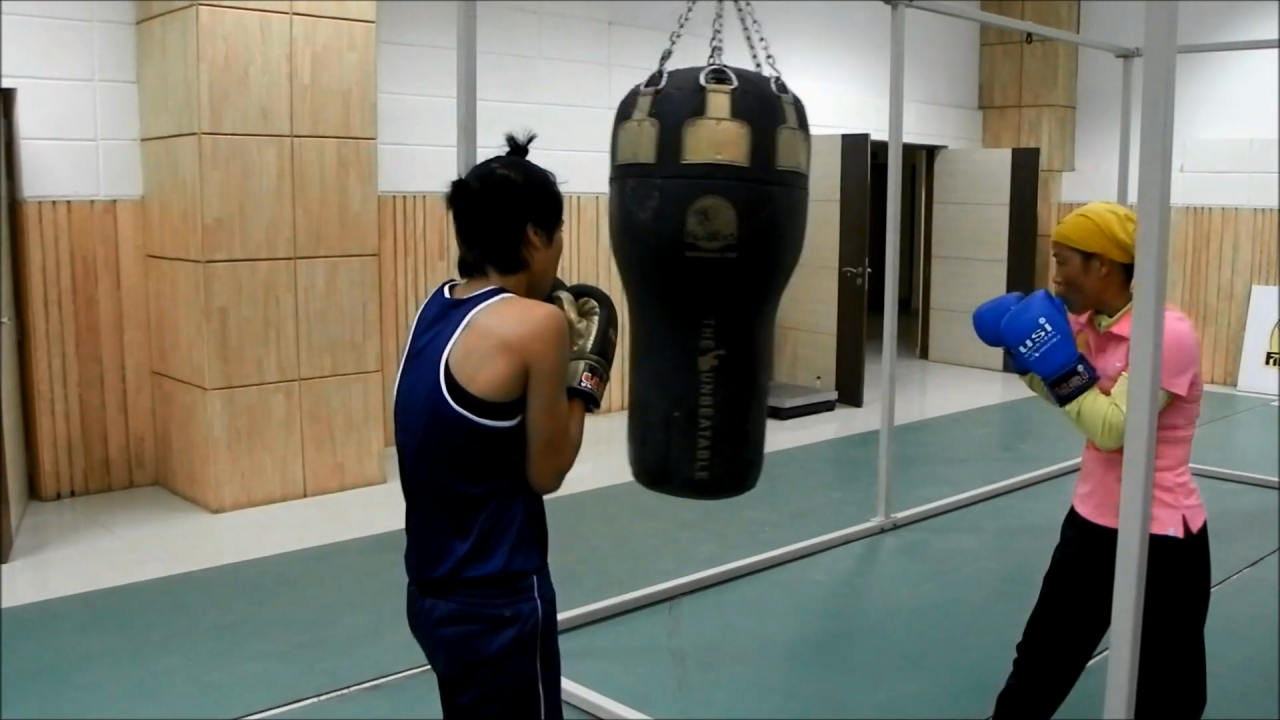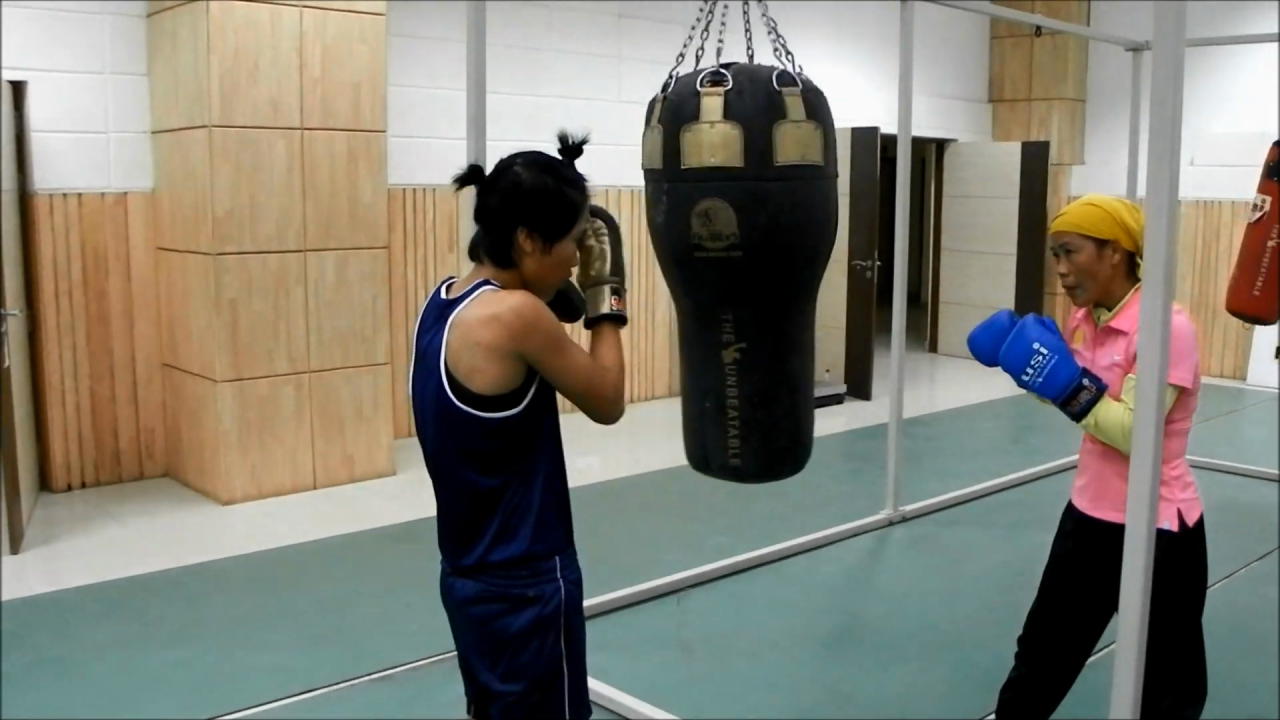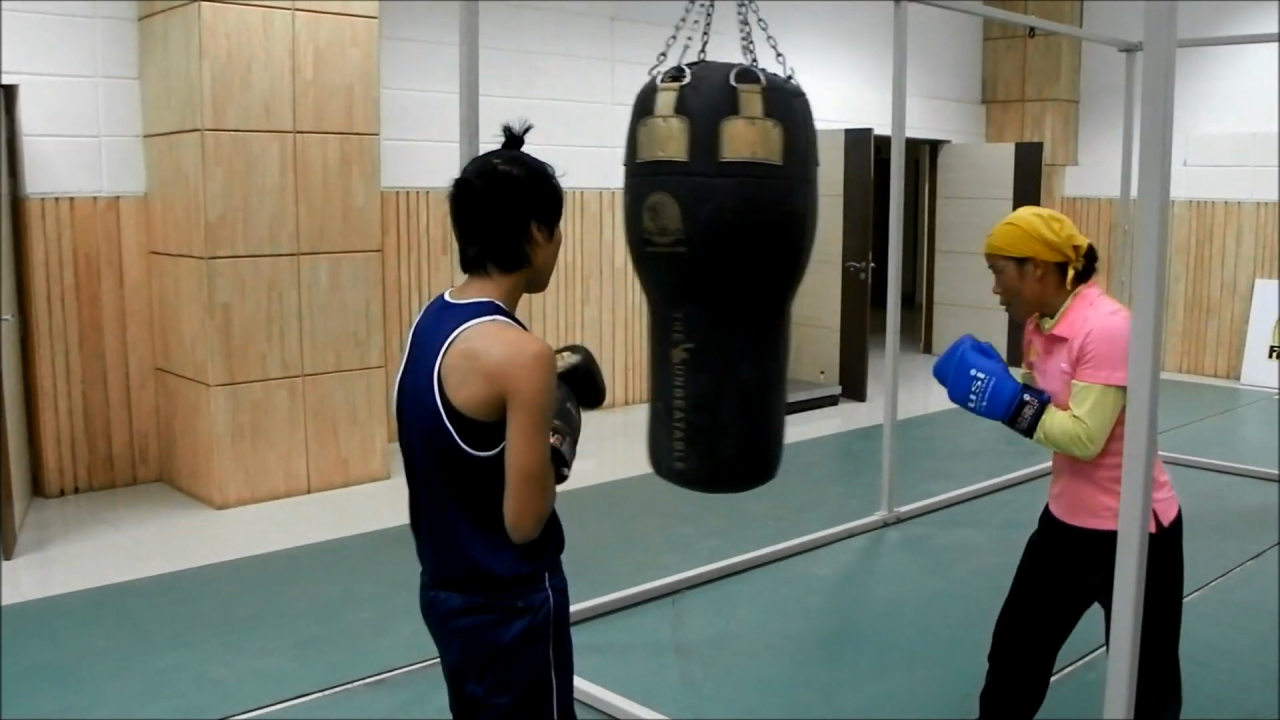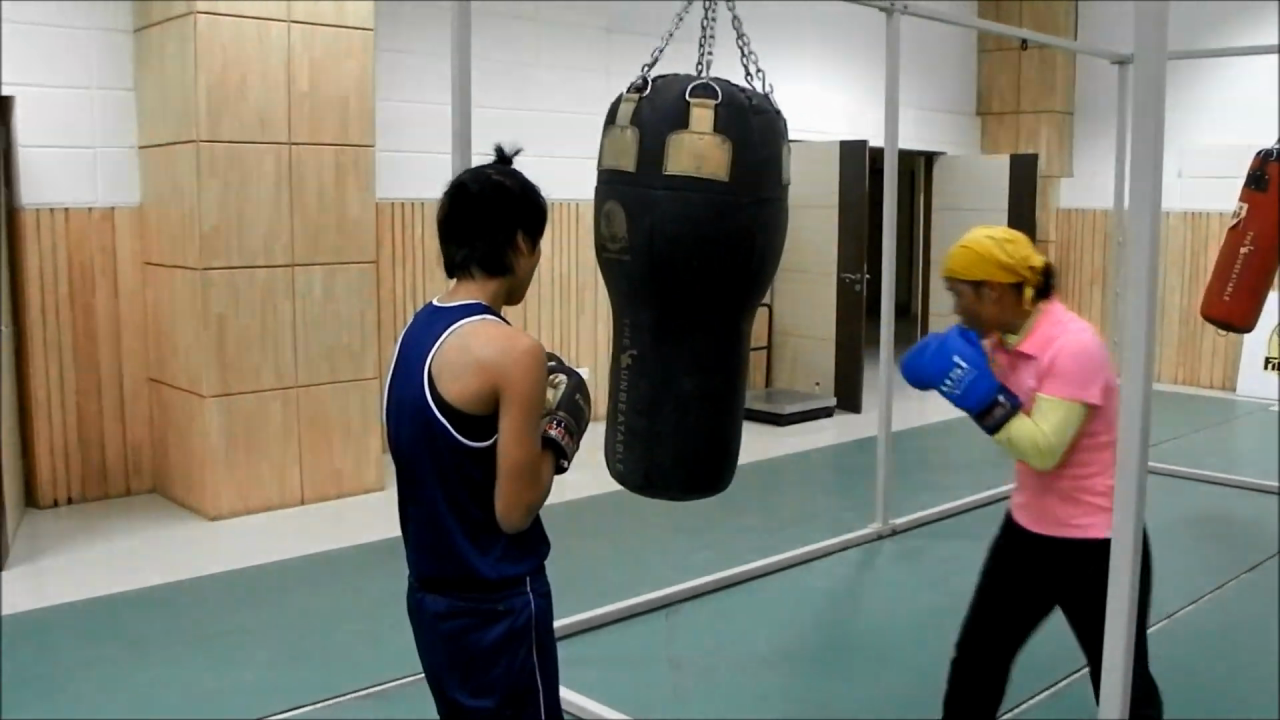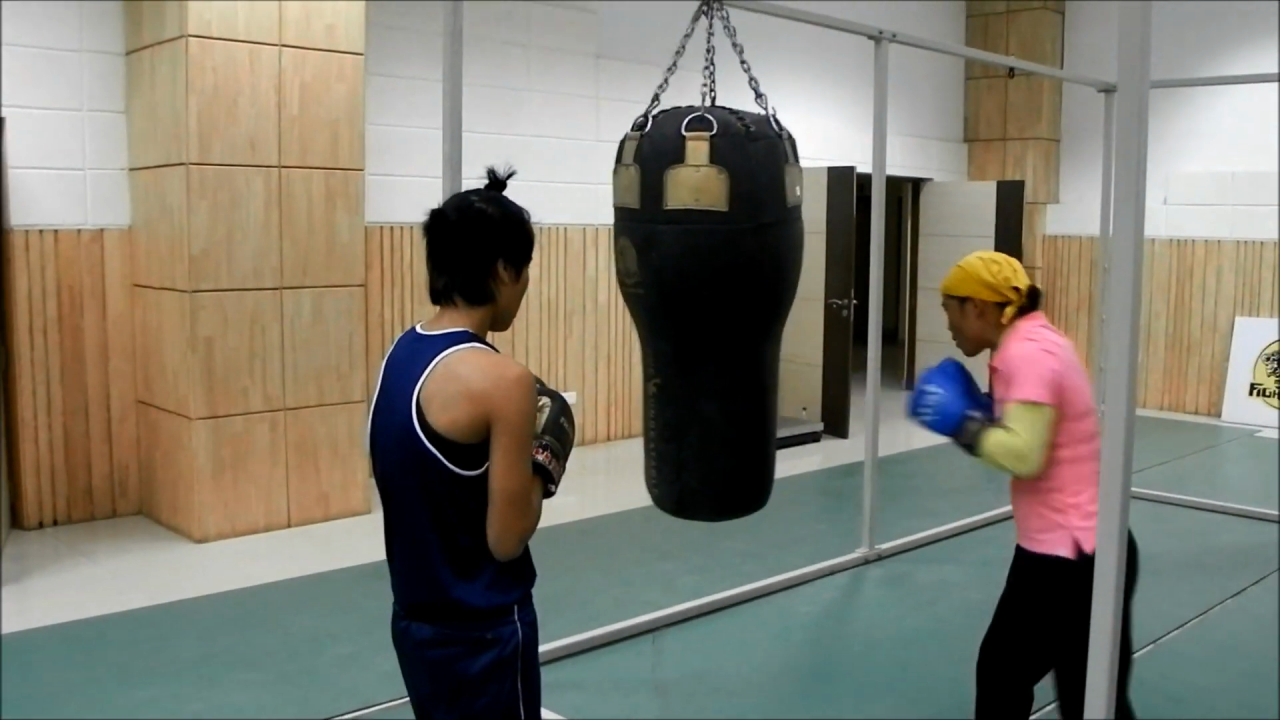
dt=1s
person 1, frame 1
left shoulder: (436, 309)
right shoulder: (536, 324)
right elbow: (545, 473)
right wrist: (589, 363)
left hip: (434, 588)
right hip: (497, 602)
person 1, frame 2
left shoulder: (443, 303)
right shoulder: (514, 315)
right elbow: (607, 403)
right wrist: (605, 291)
left hip: (470, 573)
right hip: (524, 584)
person 1, frame 3
left shoulder: (433, 319)
right shoulder: (518, 354)
right elbow: (524, 522)
right wrist: (557, 440)
left hip: (447, 585)
right hip: (508, 601)
person 1, frame 4
left shoulder: (418, 329)
right shoulder: (511, 351)
right elbow: (515, 510)
right wrist: (559, 433)
left hip: (433, 594)
right hip: (495, 606)
person 1, frame 5
left shoulder: (399, 357)
right shoulder: (500, 380)
right elbow: (507, 539)
right wrist: (545, 460)
left hip: (417, 620)
right hip: (480, 634)
person 2, frame 1
left shoulder: (1169, 333)
right shoulder: (1089, 322)
left elbow: (1111, 430)
right elbow: (1061, 398)
left wrist: (1059, 358)
right wrist: (1023, 348)
left hip: (1158, 539)
right hip: (1091, 523)
right knee: (1041, 657)
person 2, frame 2
left shoulder: (1166, 326)
right shoulder: (1085, 318)
left elbow: (1135, 433)
left wrist: (1066, 382)
right wrist: (1022, 360)
left hip: (1156, 533)
right hip: (1088, 516)
right knee: (1043, 649)
person 2, frame 3
left shoulder: (1108, 328)
right shoulder: (1040, 326)
left elbow: (1086, 438)
left wrist: (1006, 399)
right wrist: (989, 383)
right hip: (1066, 522)
right knee: (1015, 649)
person 2, frame 4
left shoulder: (1074, 344)
right shoulder: (1001, 339)
left elbow: (1045, 450)
right elbow: (1002, 408)
left wrist: (981, 395)
right wrist: (944, 371)
left hip: (1096, 542)
right hip: (1028, 530)
right knee: (976, 656)
person 2, frame 5
left shoulder: (1033, 352)
right shoulder: (1021, 350)
left elbow: (1023, 458)
left wrist: (960, 418)
right wrist: (967, 404)
left hip: (1079, 556)
right hip: (1041, 551)
right knee: (999, 669)
